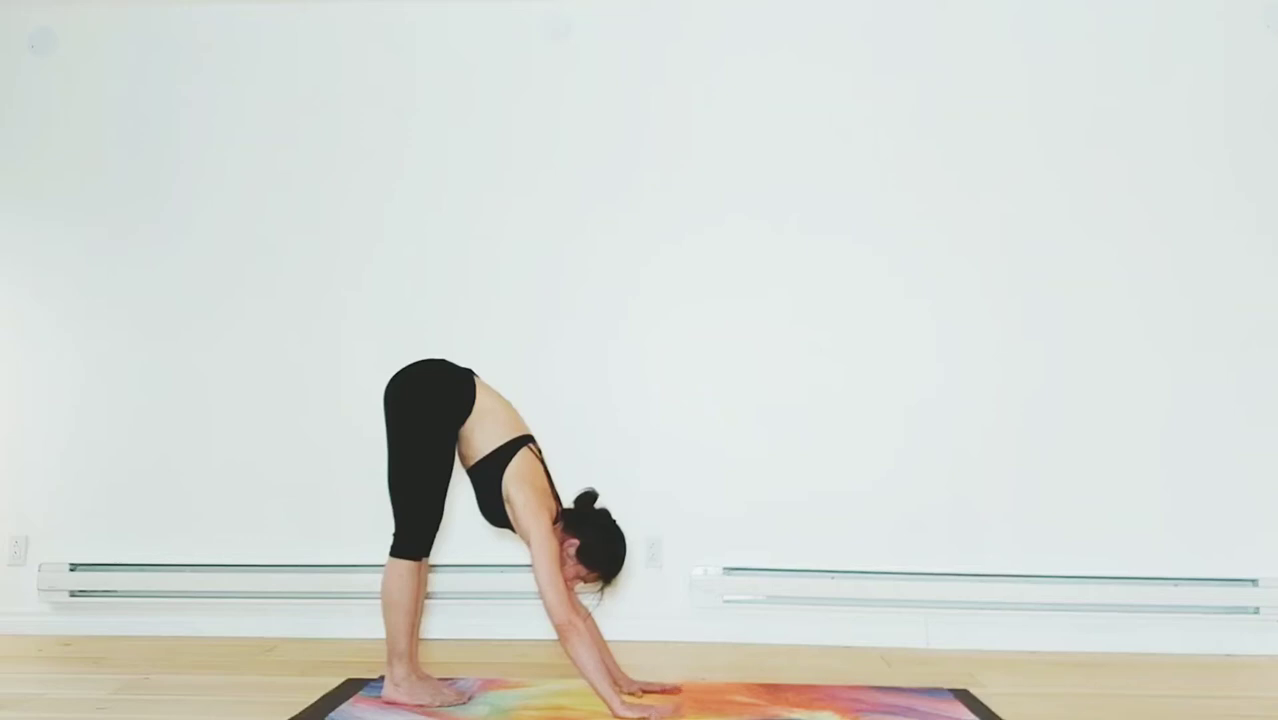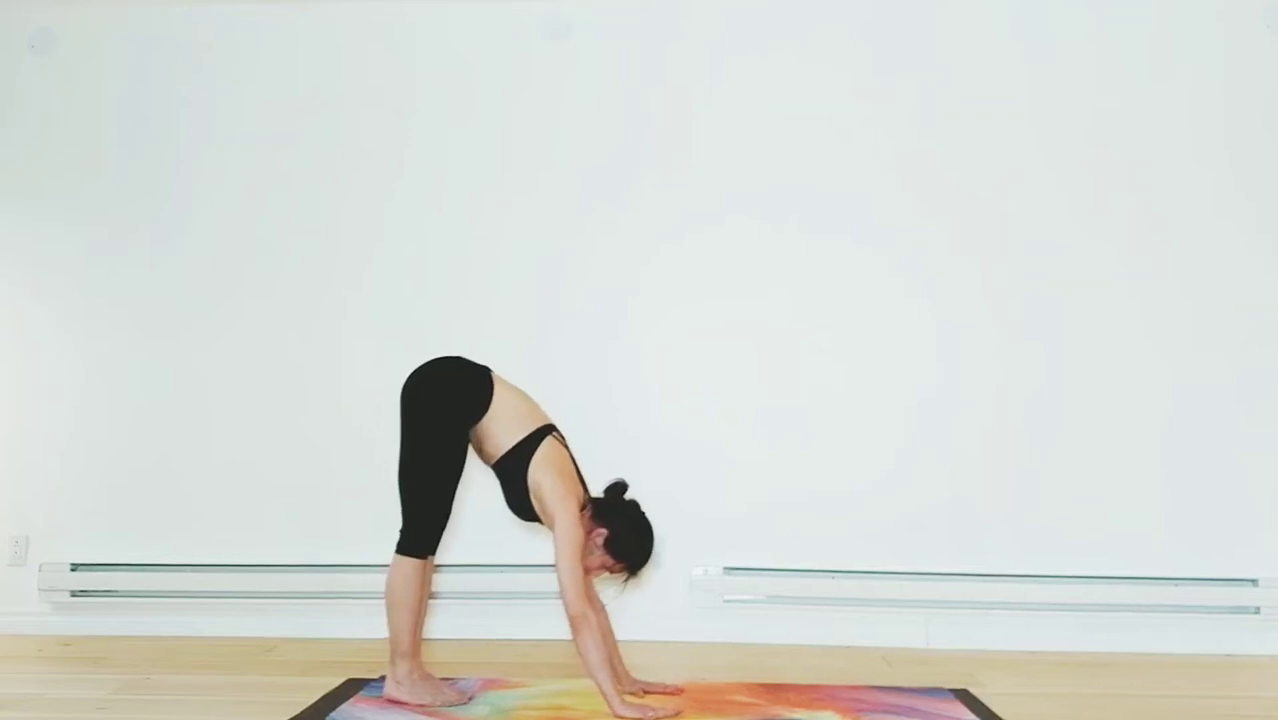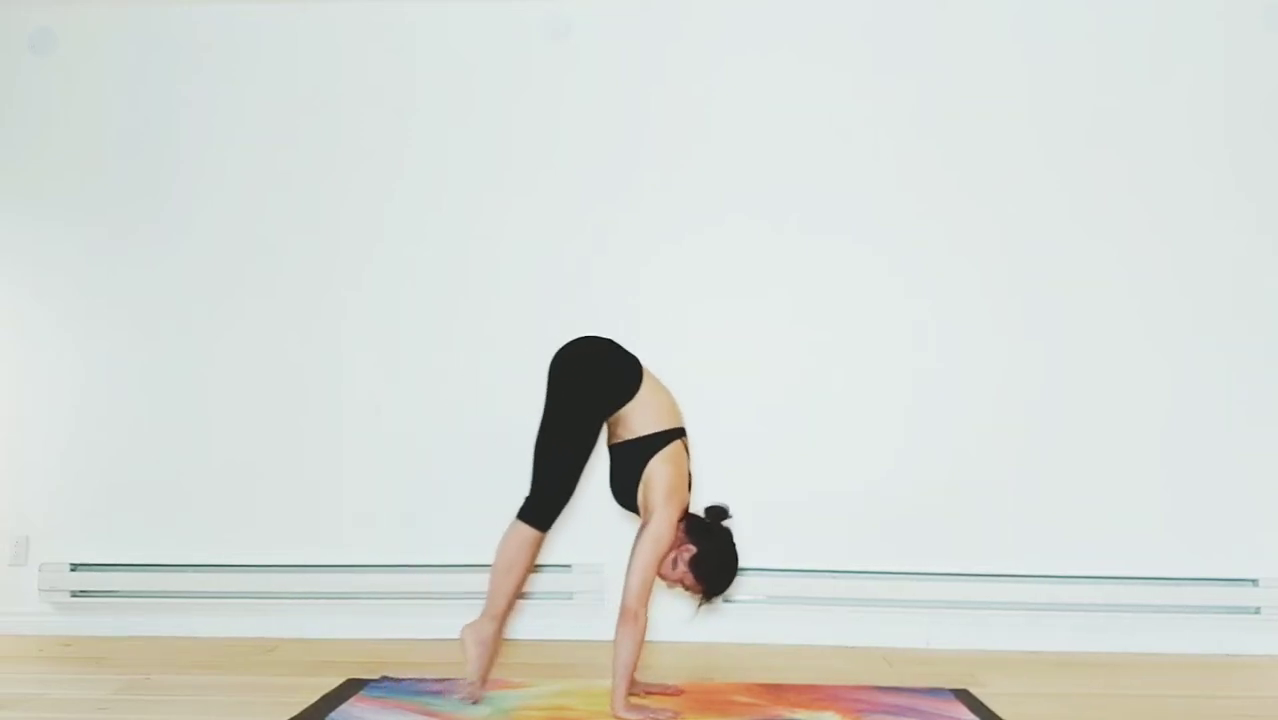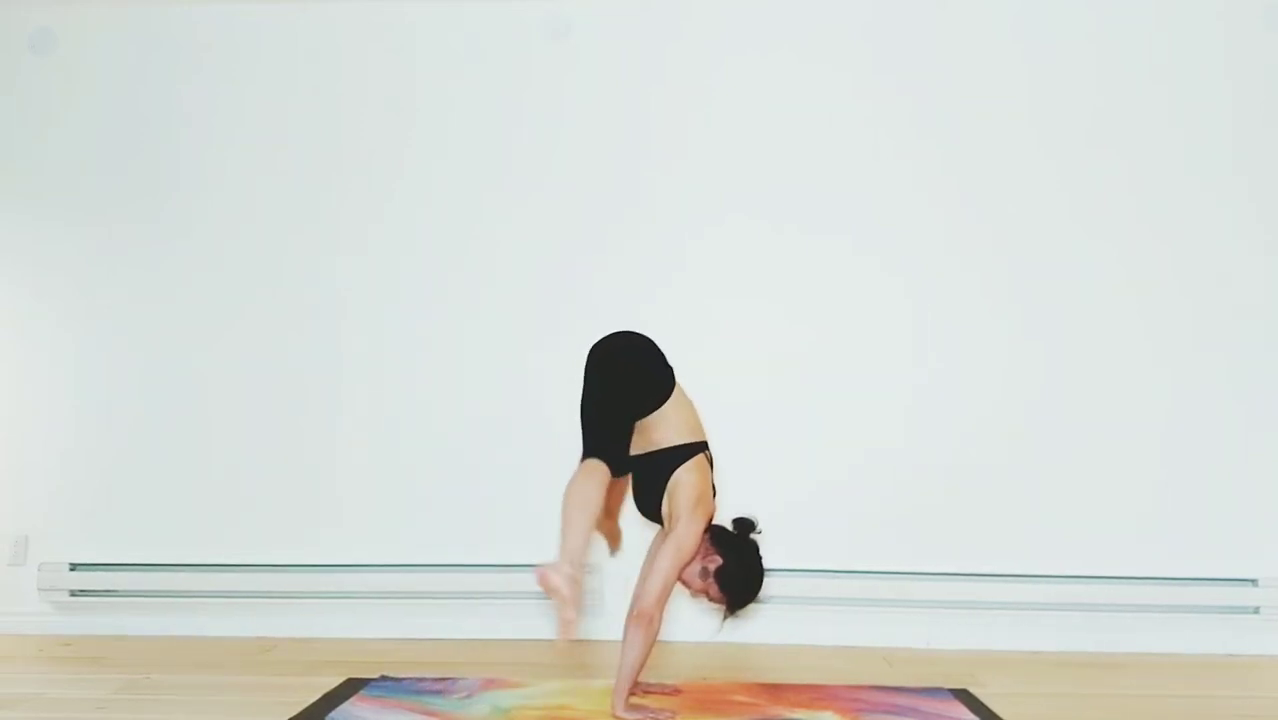
dt=1s
person 1, frame 1
left shoulder: (550, 517)
right shoulder: (539, 521)
left elbow: (574, 611)
right elbow: (566, 624)
left wrist: (622, 680)
left hip: (444, 399)
right hip: (425, 396)
left knee: (420, 538)
right knee: (413, 539)
left ankle: (408, 672)
right ankle: (399, 679)
person 1, frame 2
left shoulder: (577, 509)
right shoulder: (567, 511)
left elbow: (589, 601)
right elbow: (579, 613)
left wrist: (623, 679)
left hip: (461, 394)
right hip: (441, 392)
left knee: (426, 537)
right knee: (420, 536)
left ankle: (410, 670)
right ankle: (402, 675)
person 1, frame 3
left shoulder: (666, 509)
right shoulder: (666, 513)
left elbow: (633, 605)
right elbow: (632, 609)
left wrist: (626, 682)
left hip: (599, 376)
right hip: (590, 370)
left knee: (545, 509)
right knee: (543, 507)
right ankle: (486, 628)
person 1, frame 4
left shoulder: (684, 519)
right shoulder: (691, 527)
left elbow: (644, 606)
right elbow: (645, 611)
left wrist: (627, 684)
left hip: (637, 372)
left knee: (617, 465)
right knee: (600, 462)
left ankle: (605, 516)
